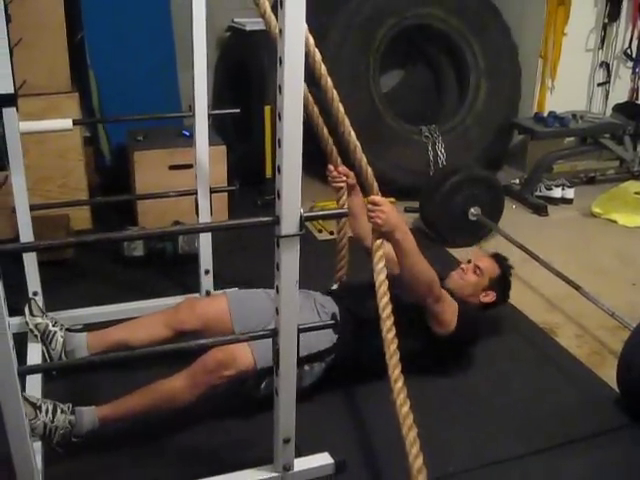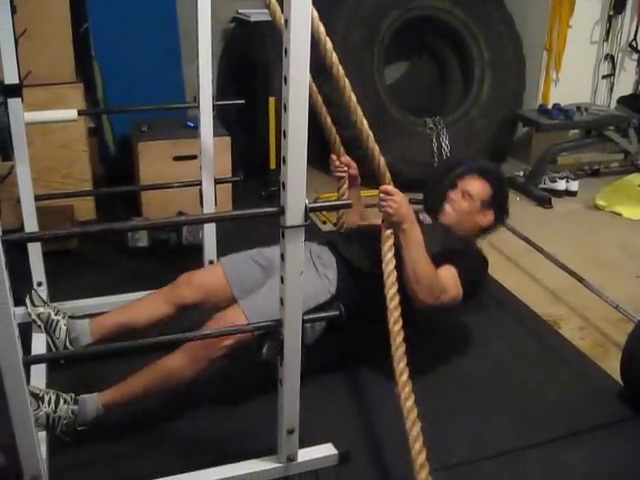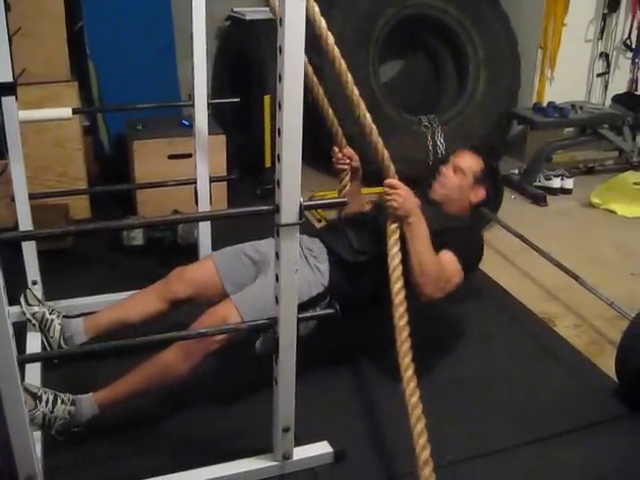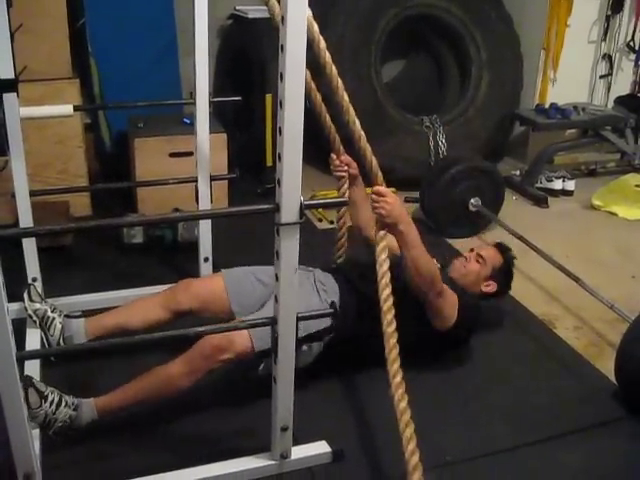
dt=0.5s
person 1, frame 1
left shoulder: (454, 317)
right shoulder: (430, 280)
left elbow: (428, 293)
right elbow: (372, 242)
left wrist: (400, 232)
right wrist: (355, 193)
left hip: (334, 336)
right hip: (316, 302)
left knee: (214, 366)
right knee: (189, 313)
left ankle: (77, 421)
right ankle: (72, 346)
person 1, frame 2
left shoulder: (467, 259)
right shoulder: (426, 215)
left elbow: (424, 292)
left wrist: (408, 225)
right wrist: (352, 185)
left hip: (331, 283)
right hip: (309, 252)
left knee: (214, 337)
right knee: (188, 286)
left ankle: (82, 409)
right ankle: (74, 333)
person 1, frame 3
left shoulder: (463, 235)
right shoulder: (420, 195)
left elbow: (431, 286)
left wrist: (414, 217)
right wrist: (354, 177)
left hip: (325, 277)
right hip: (304, 245)
left knee: (206, 333)
right knee: (180, 281)
left ankle: (80, 409)
right ankle: (71, 332)
person 1, frame 4
left shoulder: (455, 311)
right shoulder: (436, 267)
left elbow: (427, 287)
right elbow: (372, 234)
left wrist: (404, 223)
right wrist: (357, 183)
left hip: (331, 312)
right hip: (314, 279)
left knee: (212, 350)
right knee: (186, 293)
left ankle: (77, 412)
right ankle: (69, 331)
